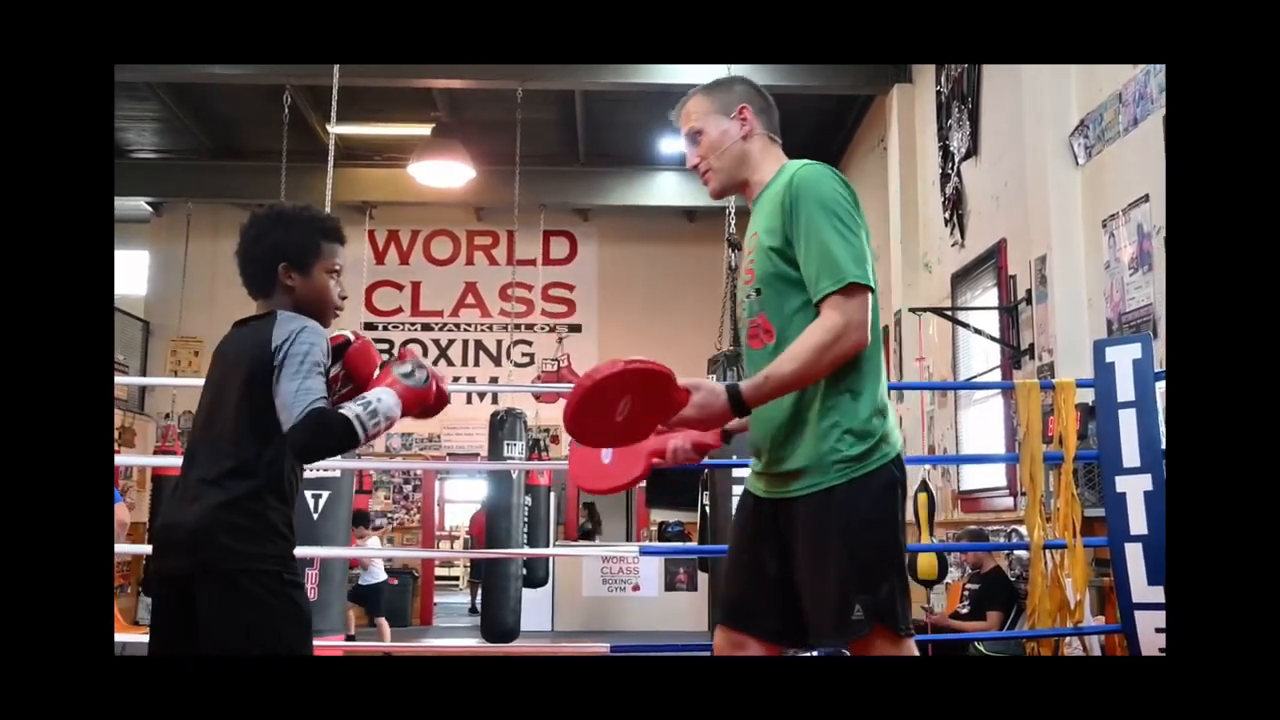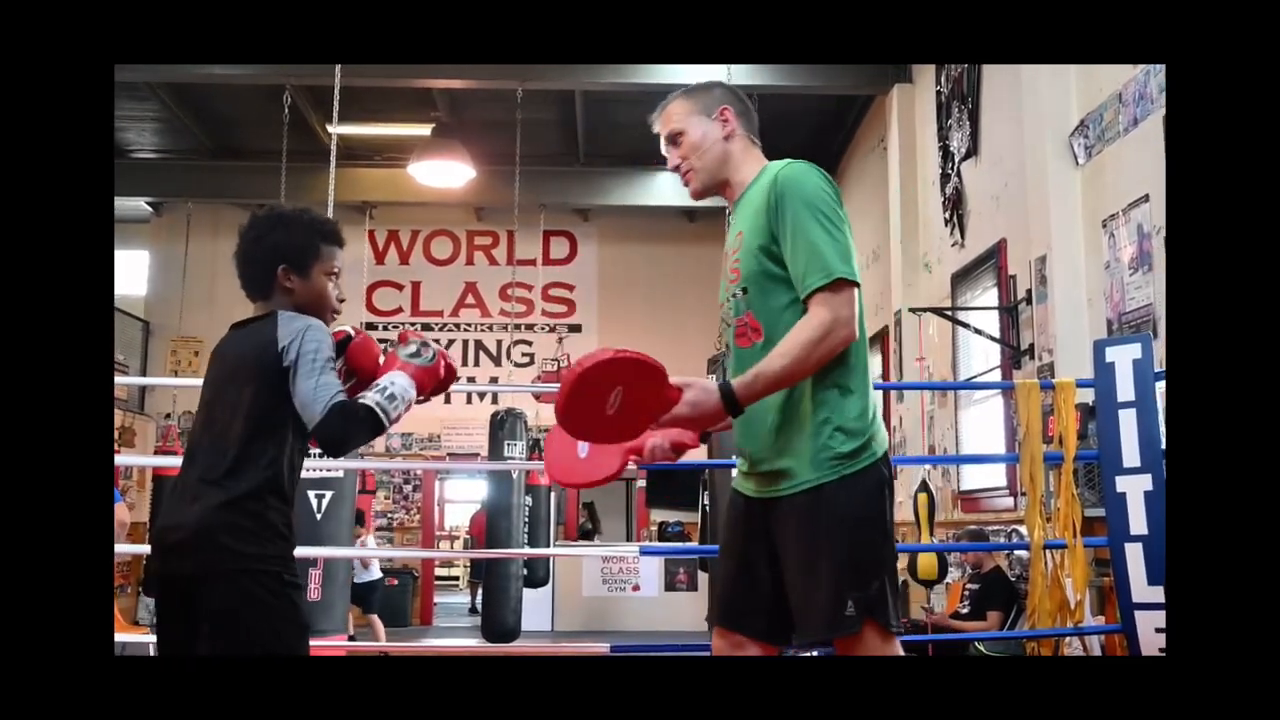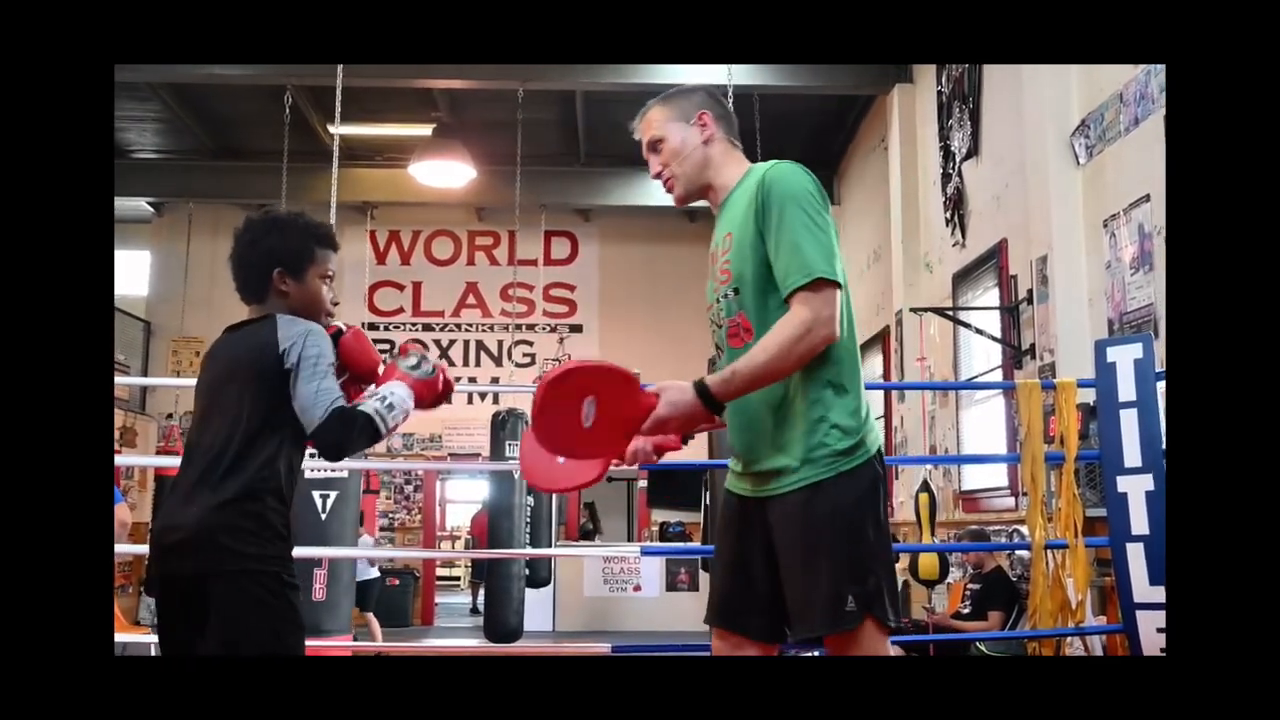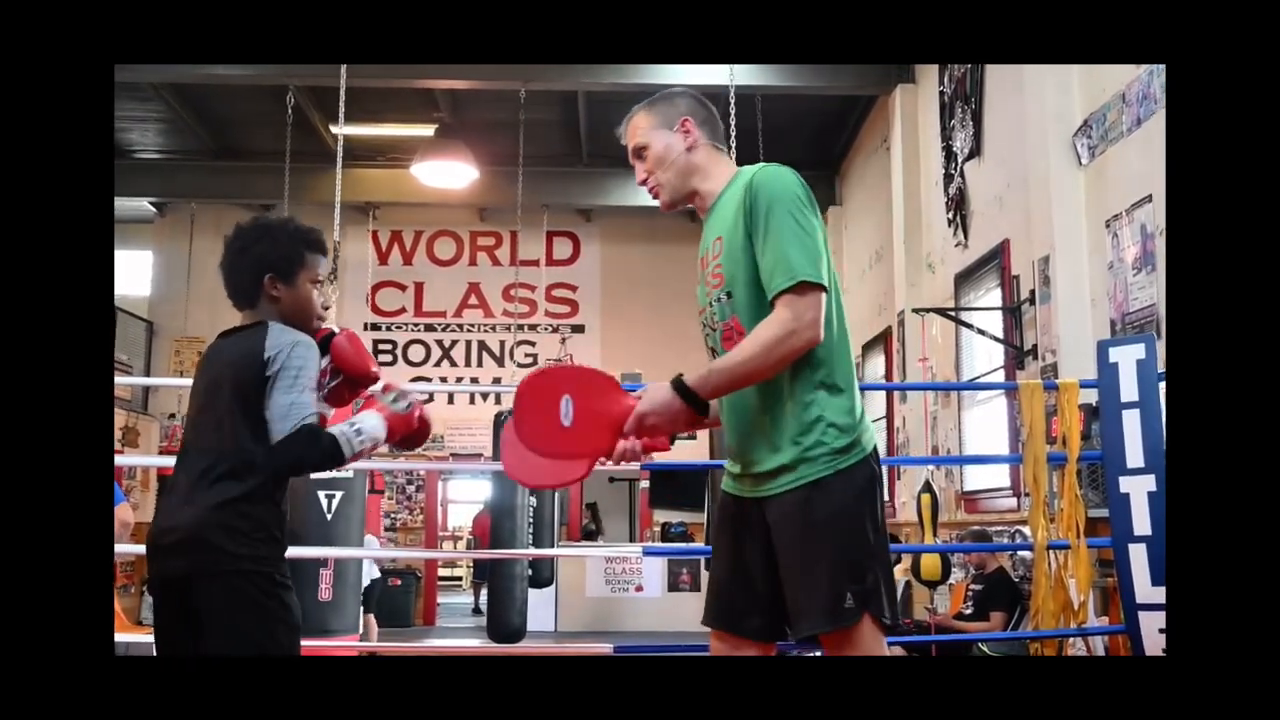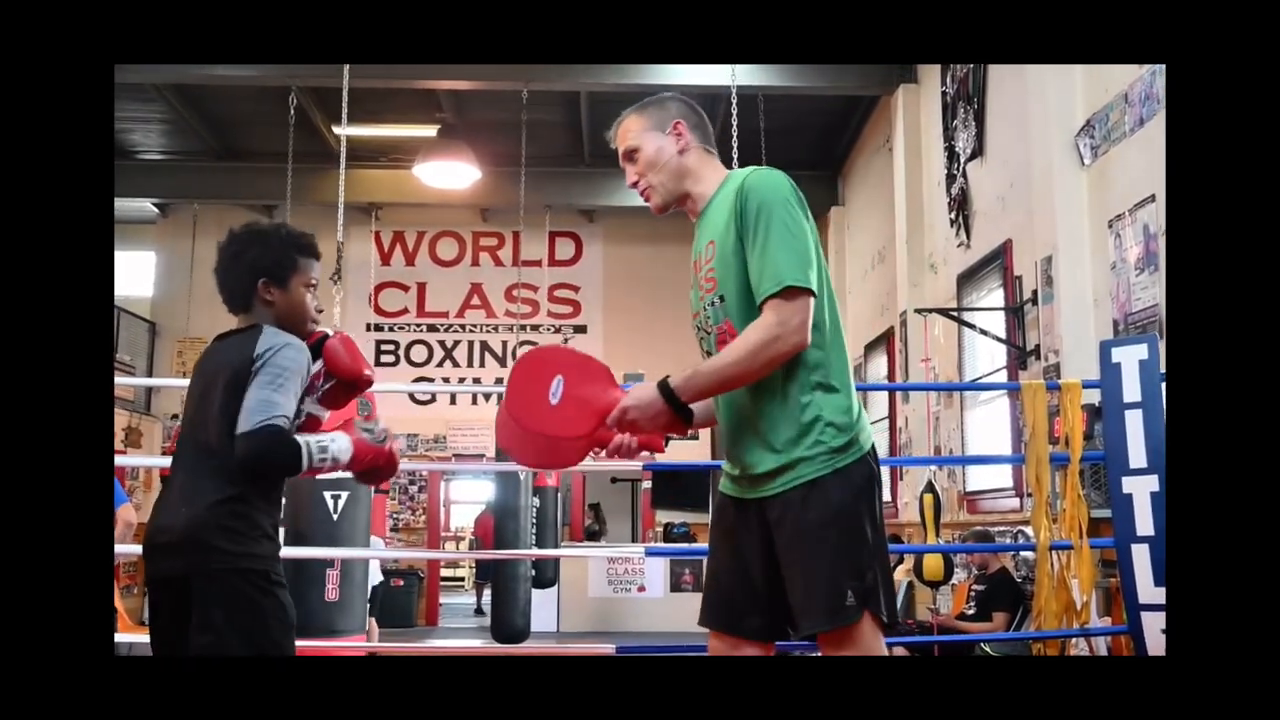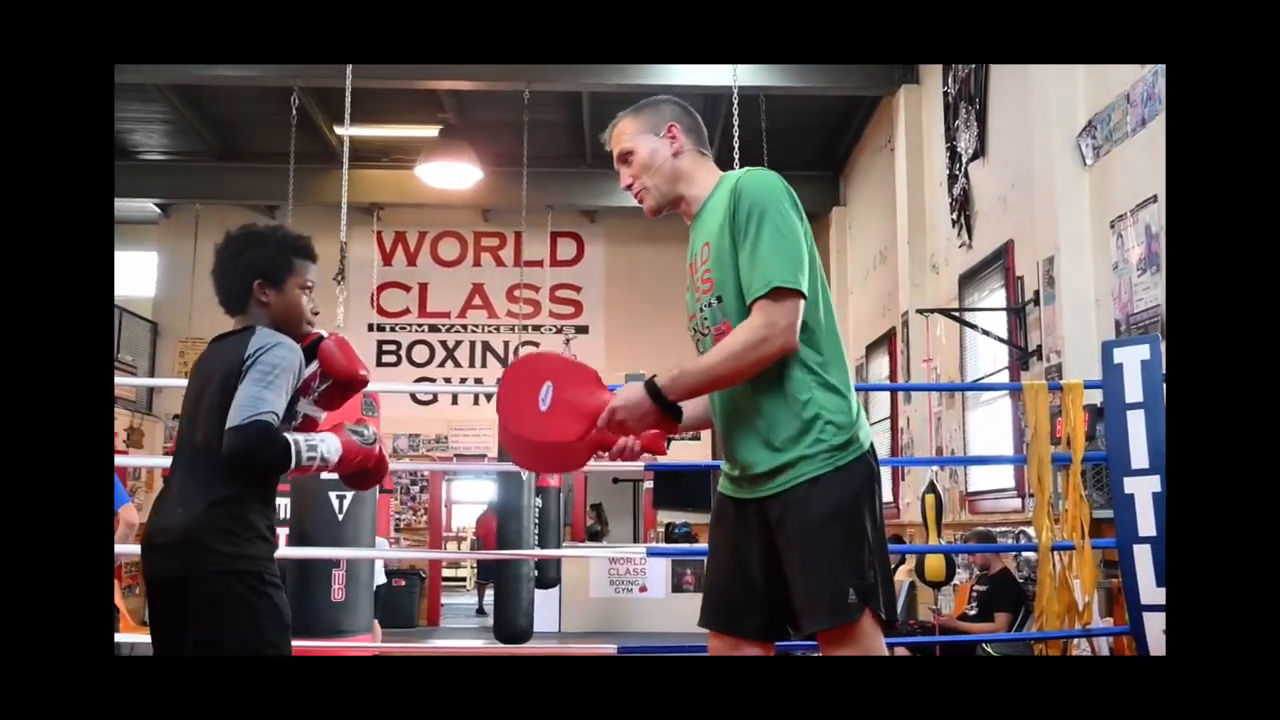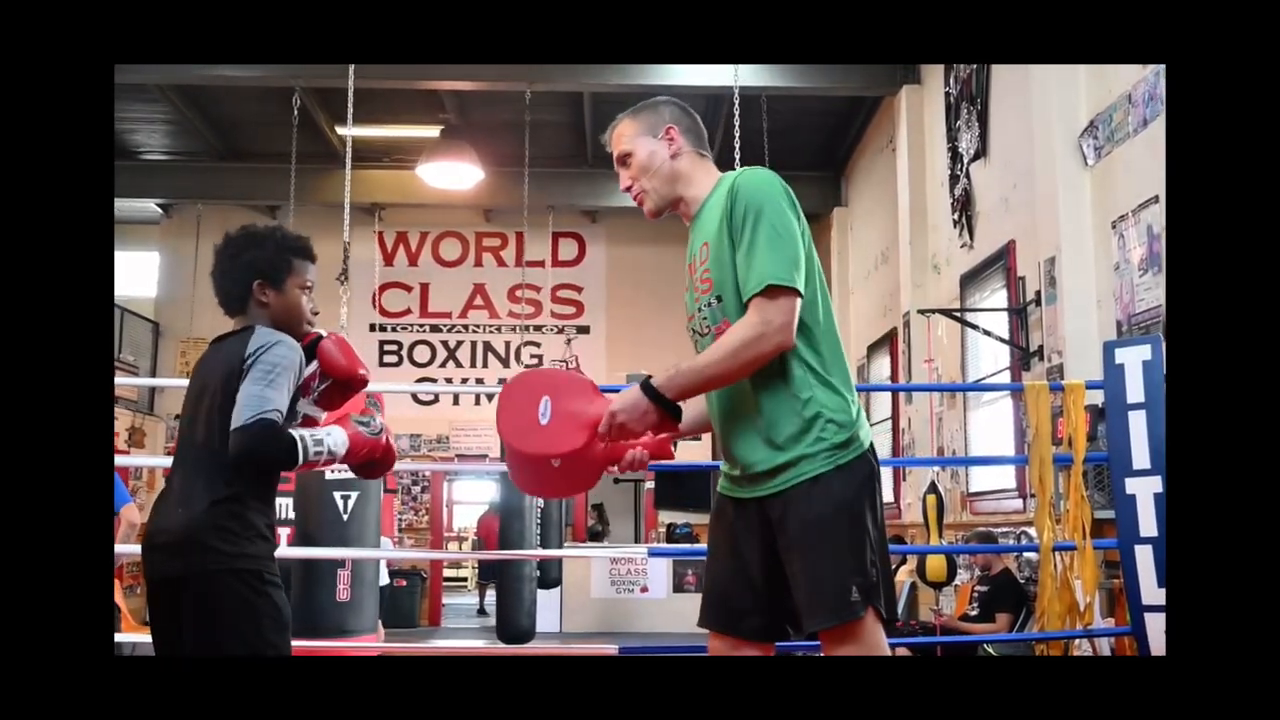
dt=0.1s
person 1, frame 1
left shoulder: (808, 184)
right shoulder: (765, 215)
left elbow: (847, 327)
left wrist: (734, 397)
right wrist: (717, 428)
left hip: (843, 472)
right hip: (776, 480)
left knee: (879, 646)
right knee: (739, 643)
person 1, frame 2
left shoulder: (792, 183)
right shoulder: (743, 220)
left elbow: (836, 322)
left wrist: (727, 396)
right wrist: (696, 423)
left hip: (830, 469)
right hip: (761, 479)
left knee: (863, 642)
right knee: (737, 642)
person 1, frame 3
left shoulder: (778, 183)
right shoulder: (728, 224)
left elbow: (818, 321)
left wrist: (704, 395)
right wrist: (678, 426)
left hip: (824, 467)
right hip: (754, 478)
left knee: (856, 641)
right knee: (735, 642)
person 1, frame 4
left shoulder: (767, 186)
right shoulder: (715, 231)
left elbow: (802, 325)
left wrist: (683, 394)
right wrist: (666, 424)
left hip: (821, 465)
right hip: (750, 479)
left knee: (852, 640)
right knee: (734, 642)
person 1, frame 5
left shoulder: (759, 189)
right shoulder: (707, 235)
left elbow: (788, 329)
left wrist: (668, 395)
right wrist: (661, 423)
left hip: (818, 465)
right hip: (747, 480)
left knee: (849, 638)
right knee: (733, 642)
person 1, frame 6
left shoulder: (753, 190)
right shoulder: (702, 237)
left elbow: (776, 332)
left wrist: (657, 394)
right wrist: (659, 421)
left hip: (818, 464)
right hip: (746, 481)
left knee: (848, 639)
right knee: (732, 643)
person 1, frame 7
left shoulder: (751, 190)
right shoulder: (701, 237)
left elbow: (772, 329)
left wrist: (655, 394)
right wrist: (658, 425)
left hip: (818, 463)
right hip: (745, 480)
left knee: (850, 637)
right knee: (732, 643)
person 2, frame 1
left shoulder: (235, 340)
right shoulder: (299, 333)
right elbow: (311, 435)
left wrist: (331, 390)
right wrist: (394, 394)
left hip: (180, 534)
right hip: (244, 544)
person 2, frame 2
left shoulder: (231, 344)
right shoulder: (302, 332)
right elbow: (338, 431)
left wrist: (339, 382)
right wrist: (406, 376)
left hip: (178, 535)
right hip: (242, 544)
person 2, frame 3
left shoulder: (224, 347)
right shoulder: (301, 336)
right elbow: (336, 435)
left wrist: (326, 386)
right wrist: (405, 386)
left hip: (178, 536)
right hip: (243, 544)
person 2, frame 4
left shoulder: (218, 352)
right shoulder: (290, 345)
right elbow: (296, 451)
left wrist: (324, 395)
right wrist: (380, 420)
left hip: (174, 540)
right hip: (237, 549)
person 2, frame 5
left shoulder: (216, 355)
right shoulder: (282, 347)
right elbow: (261, 449)
left wrist: (318, 401)
right wrist: (348, 444)
left hip: (171, 541)
right hip: (230, 548)
person 2, frame 6
left shoulder: (213, 356)
right shoulder: (275, 348)
right elbow: (249, 445)
left wrist: (315, 403)
right wrist: (336, 446)
left hip: (169, 543)
right hip: (226, 550)
person 2, frame 7
left shoulder: (214, 357)
right shoulder: (275, 347)
right elbow: (255, 443)
left wrist: (314, 404)
right wrist: (344, 437)
left hip: (169, 542)
right hip: (226, 549)
